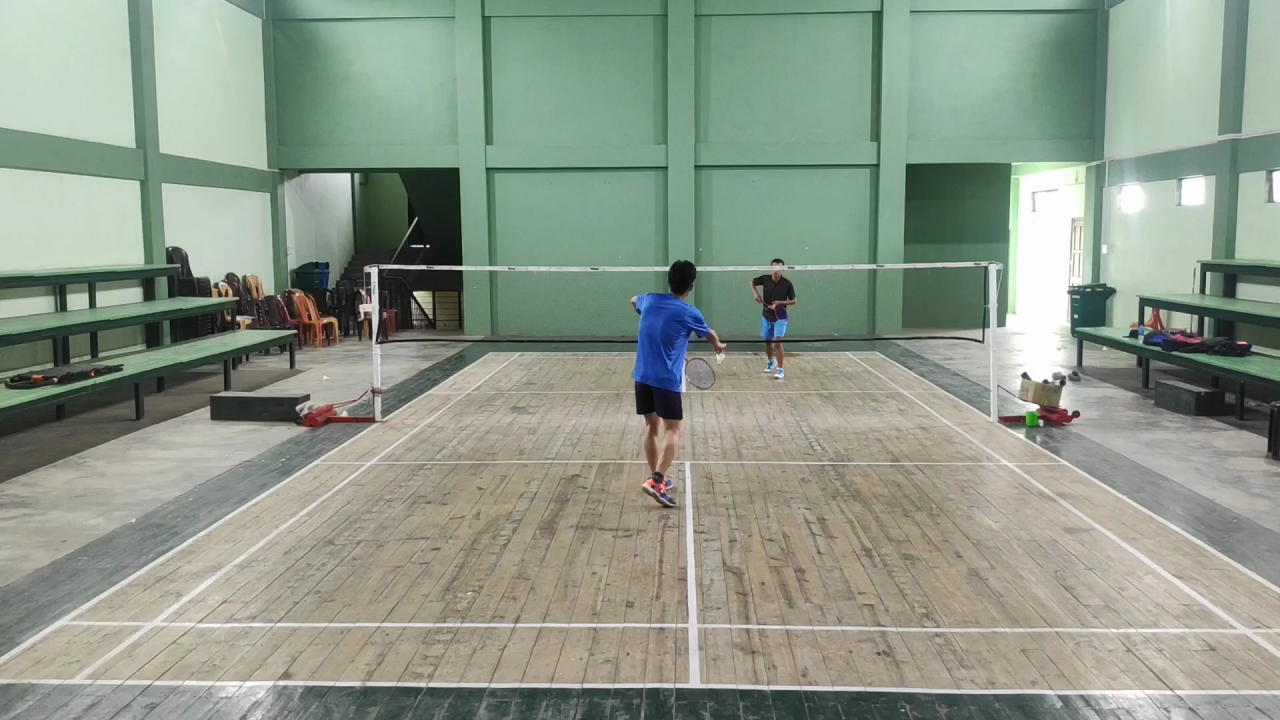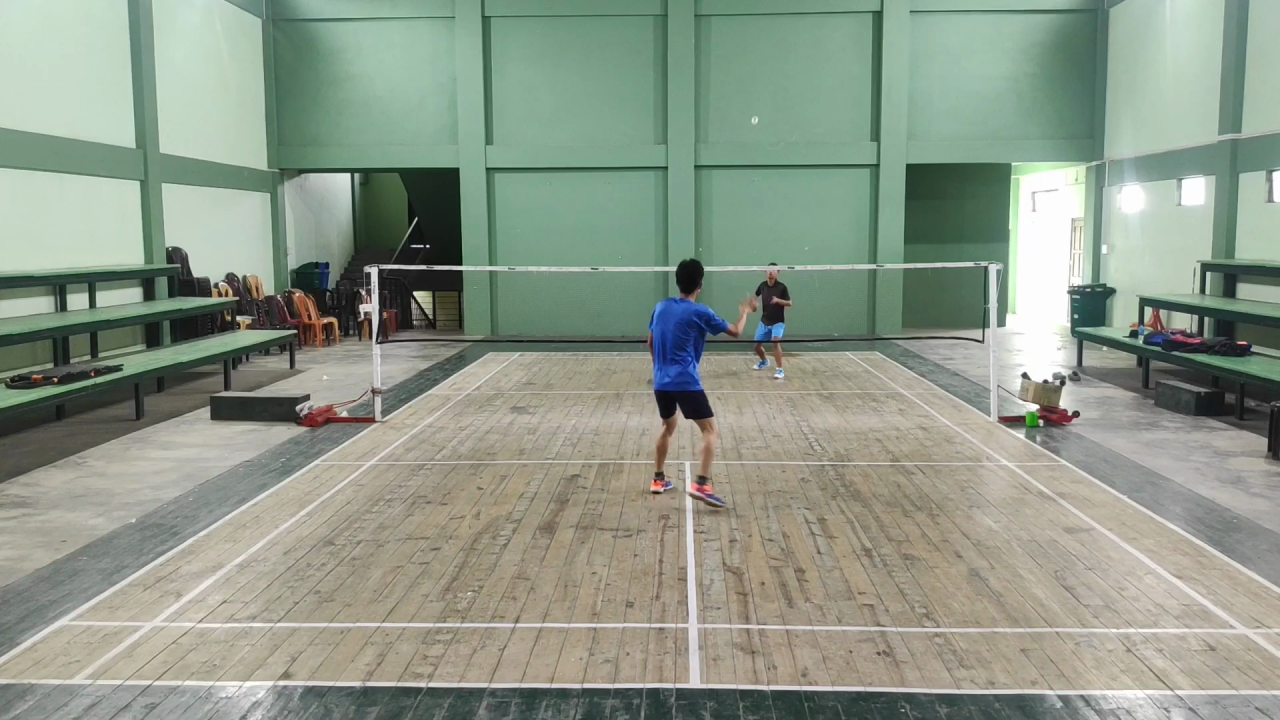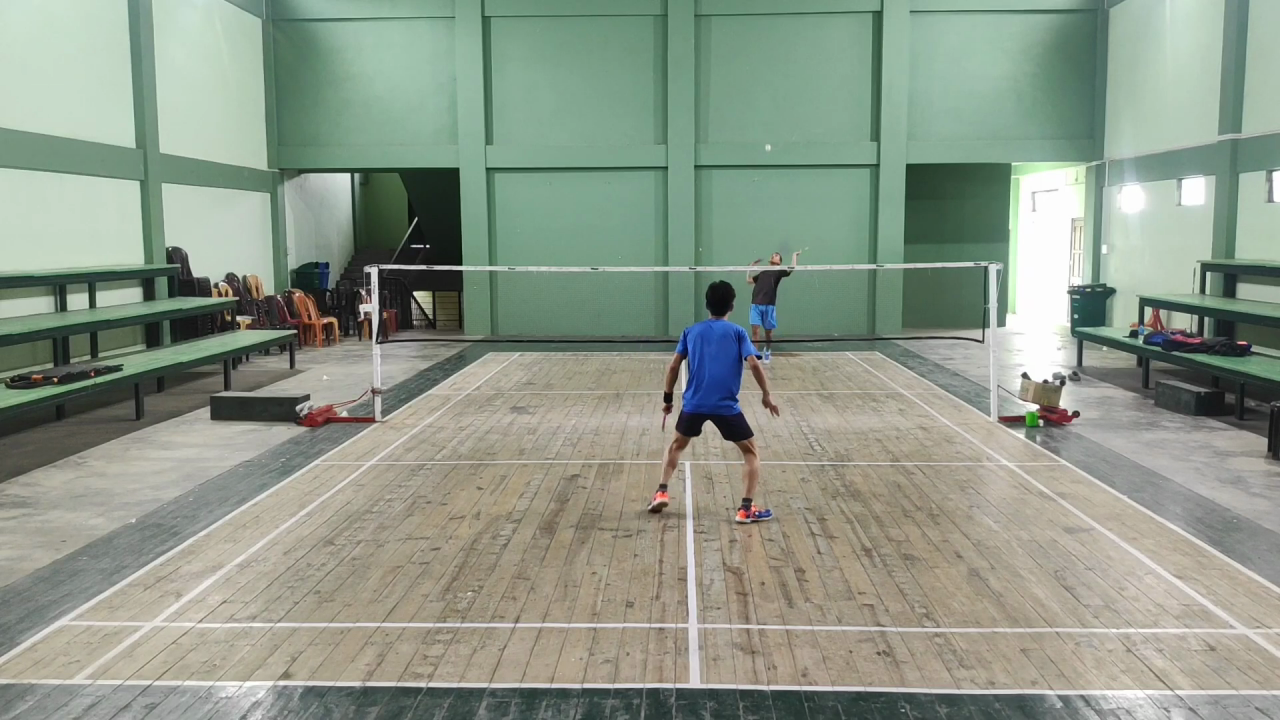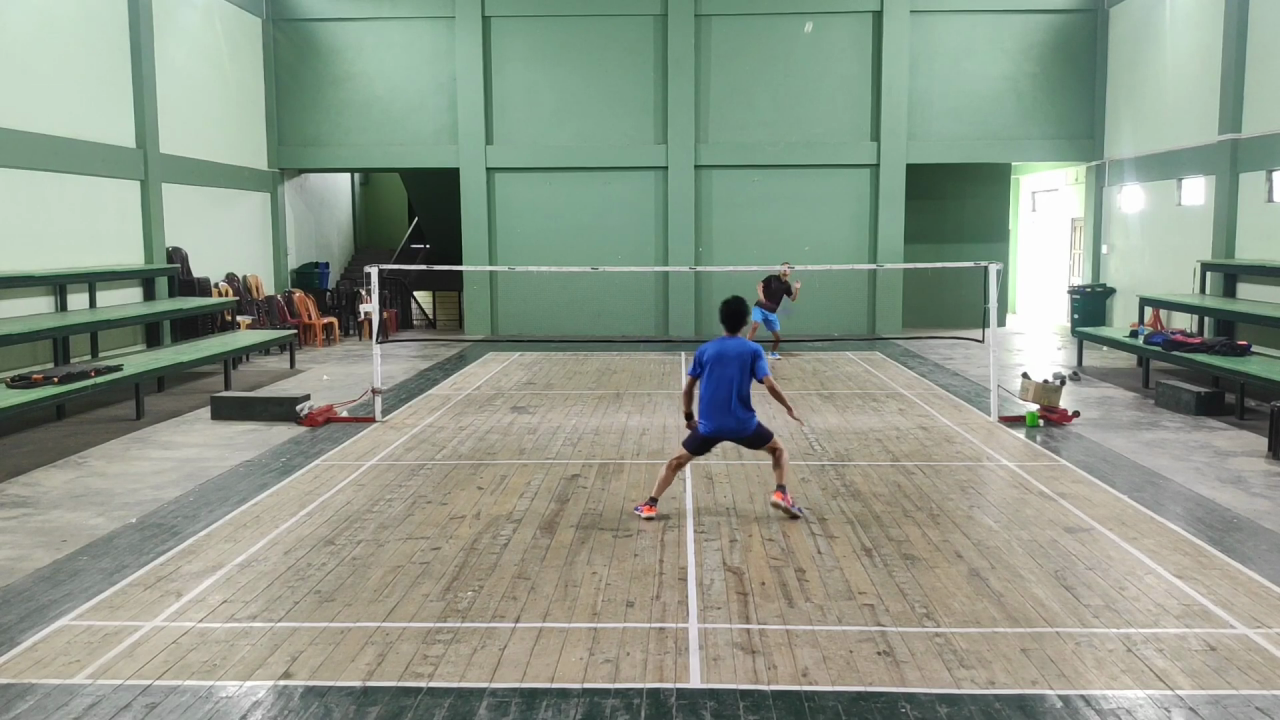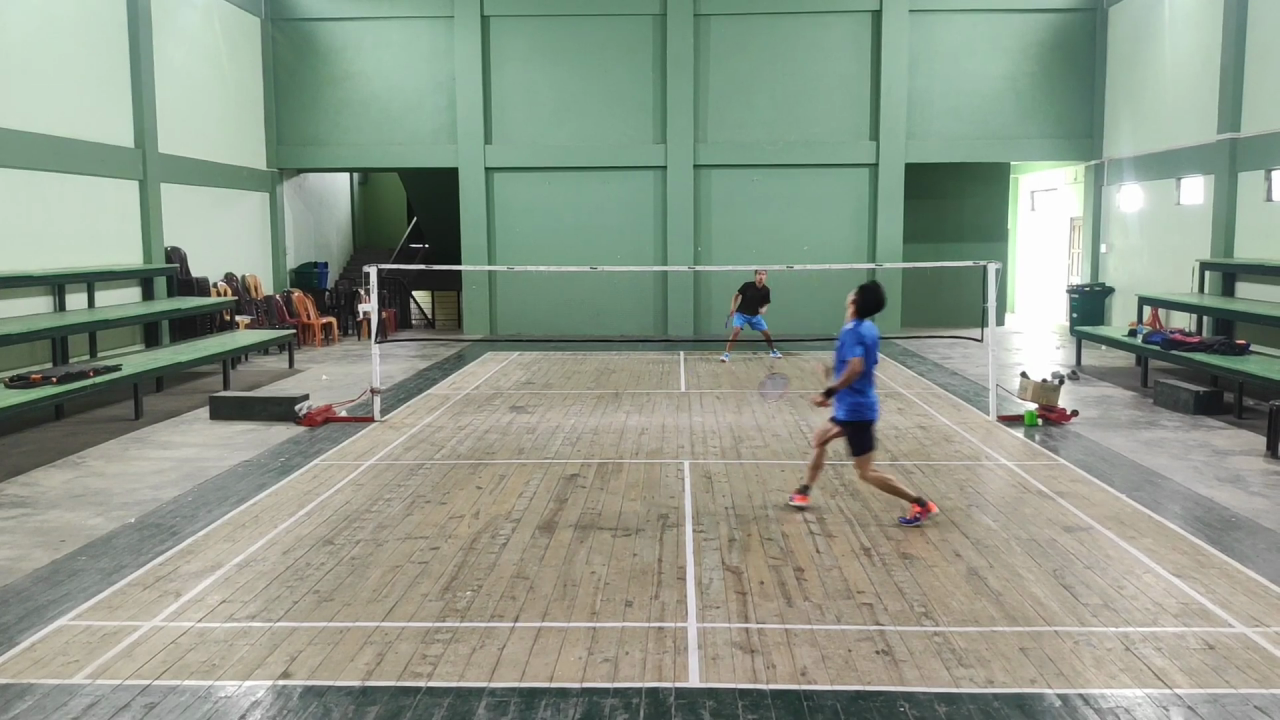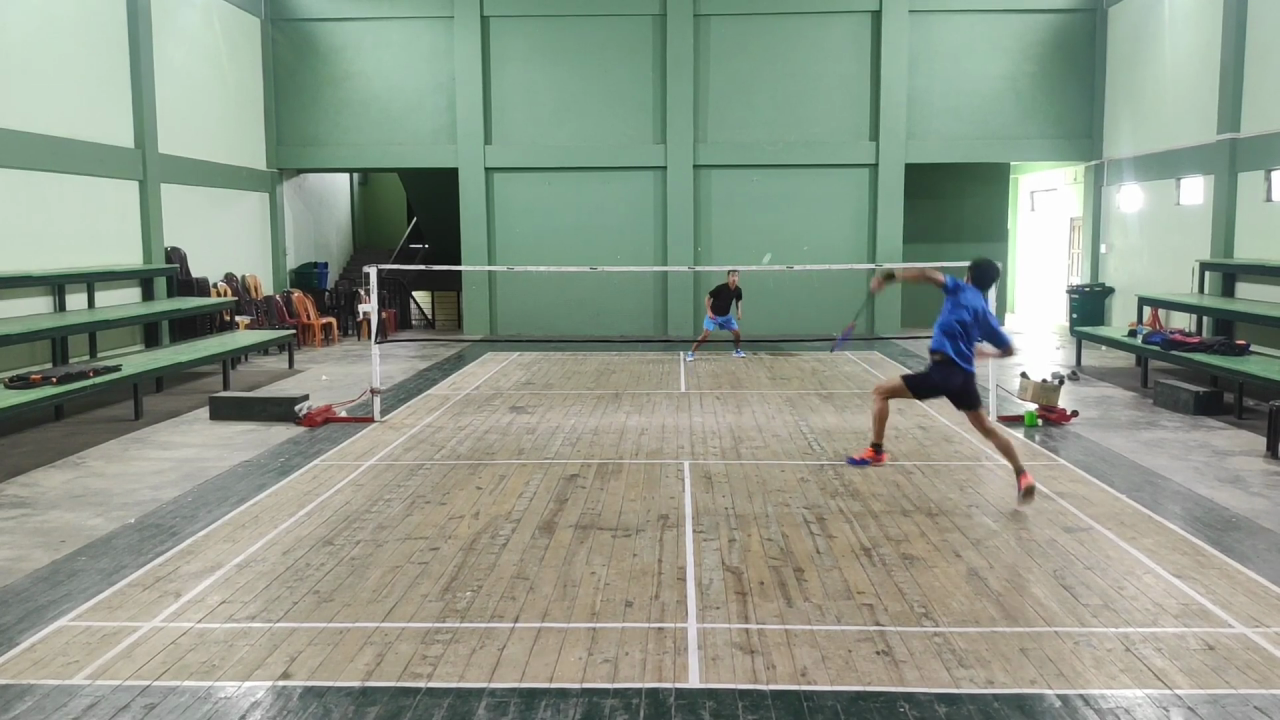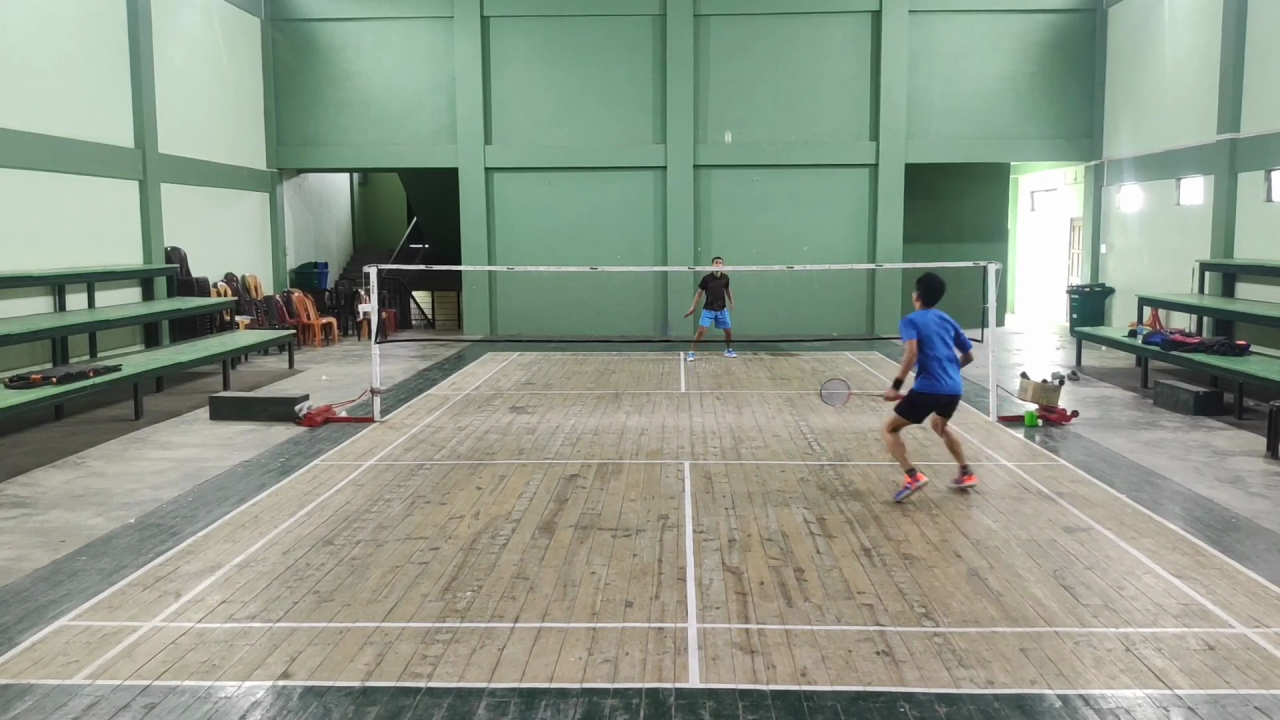
dt=0.5s
person 1, frame 1
left shoulder: (649, 300)
right shoulder: (689, 313)
left elbow: (633, 301)
right elbow: (710, 335)
right wrist: (719, 346)
left hip: (642, 376)
right hip: (666, 379)
left knee: (652, 426)
right knee: (673, 431)
left ankle: (657, 477)
right ankle: (657, 481)
person 1, frame 2
left shoulder: (661, 307)
right shoulder: (700, 312)
left elbow: (650, 342)
right elbow: (735, 332)
right wrist: (745, 311)
left hip: (661, 381)
right hip: (686, 382)
left knee: (668, 427)
right knee: (709, 430)
left ankle: (658, 479)
right ankle: (701, 484)
person 1, frame 3
left shoulder: (691, 331)
right shoulder: (738, 332)
left elbow: (673, 367)
right elbow: (754, 364)
left wrist: (668, 398)
right wrist: (767, 396)
left hip: (694, 404)
right hip: (726, 406)
left knee: (676, 445)
right knee: (751, 452)
left ankle: (662, 494)
right ankle: (746, 508)
person 1, frame 4
left shoulder: (704, 351)
right shoulder: (753, 350)
left elbow: (688, 389)
right elbow: (770, 385)
left wrist: (688, 417)
right wrist: (789, 409)
left hip: (709, 425)
right hip: (743, 424)
left knee: (677, 462)
right knee: (778, 450)
left ankle: (650, 505)
right ankle: (781, 494)
person 1, frame 5
left shoulder: (853, 334)
right shoulder: (868, 329)
left elbow: (855, 369)
left wrist: (828, 393)
left hip: (857, 411)
right hip: (851, 407)
left knee: (866, 472)
right knee: (819, 440)
left ankle: (921, 505)
right ankle: (803, 493)
person 1, frame 6
left shoulder: (960, 291)
right shoulder: (987, 315)
left elbow: (928, 275)
right elbow: (1008, 350)
left wrist: (889, 277)
right wrist: (987, 352)
left hip: (943, 369)
right hip: (965, 374)
left knee: (880, 392)
right knee: (985, 428)
left ankle: (875, 451)
right ankle: (1022, 477)
person 1, frame 7
left shoulder: (911, 320)
right shoulder: (948, 320)
left elbow: (911, 353)
right elbow: (968, 356)
left wrist: (896, 385)
left hip: (929, 388)
right hip: (953, 389)
left knee: (890, 430)
right knee: (939, 426)
left ankle: (913, 476)
right ankle: (965, 473)
